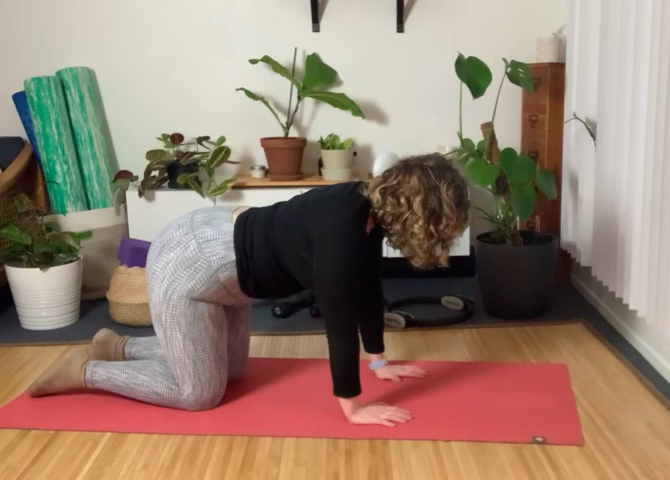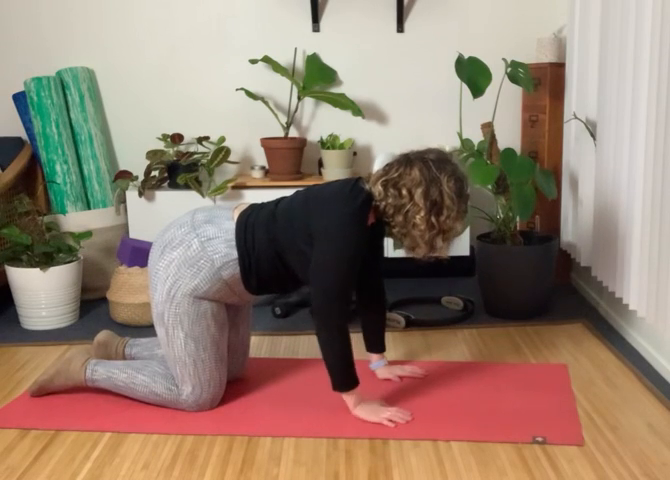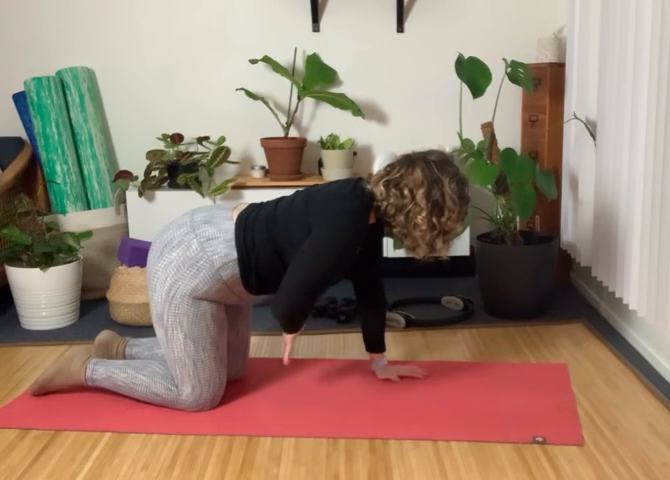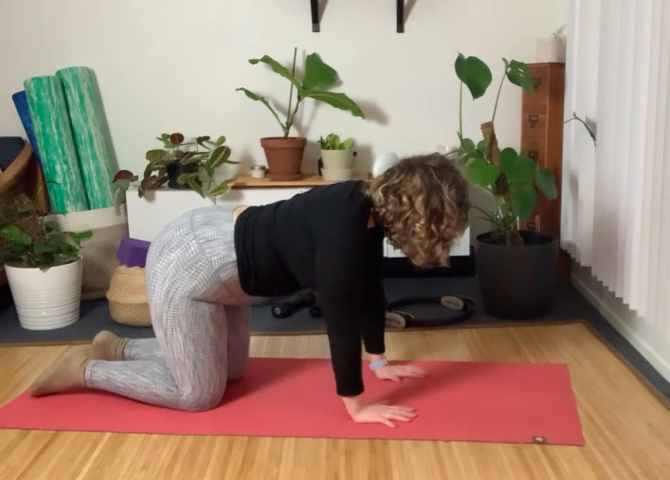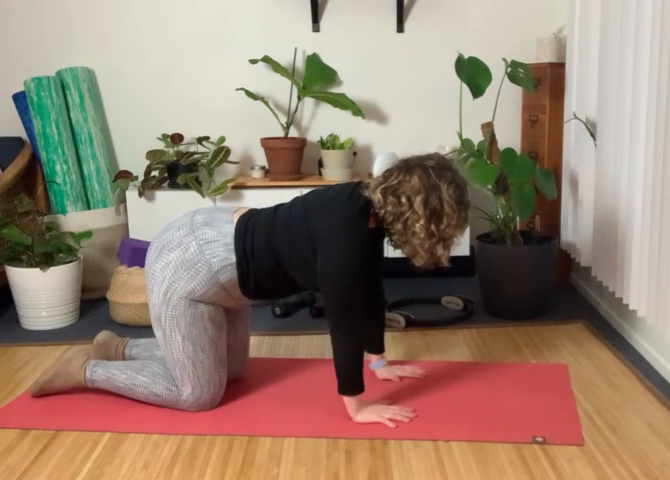
dt=1s
person 1, frame 1
left shoulder: (366, 209)
right shoulder: (342, 226)
left elbow: (367, 291)
right elbow: (339, 319)
left wrist: (379, 362)
right wrist: (353, 409)
left hip: (217, 247)
right hip: (188, 266)
left knee: (231, 368)
right knee: (200, 393)
left ankle: (116, 346)
right ankle: (83, 369)
person 1, frame 2
left shoulder: (368, 208)
right shoulder: (346, 221)
left elbow: (369, 288)
right elbow: (329, 317)
left wrist: (379, 362)
right wrist: (356, 402)
left hip: (219, 250)
right hip: (191, 265)
left knee: (231, 369)
right knee: (199, 394)
left ankle: (117, 348)
right ankle: (84, 368)
person 1, frame 3
left shoulder: (368, 207)
right shoulder: (347, 220)
left elbow: (369, 287)
right elbow: (289, 303)
left wrist: (378, 360)
right wrist: (293, 331)
left hip: (217, 248)
right hip: (190, 265)
left knee: (231, 369)
right knee: (199, 394)
left ankle: (117, 348)
right ankle: (84, 368)
person 1, frame 4
left shoulder: (368, 208)
right shoulder: (346, 225)
left elbow: (369, 291)
right elbow: (341, 317)
left wrist: (379, 362)
right wrist: (356, 407)
left hip: (217, 247)
right hip: (188, 266)
left knee: (231, 369)
right knee: (199, 394)
left ankle: (116, 348)
right ankle: (83, 369)
person 1, frame 5
left shoulder: (368, 208)
right shoulder: (347, 227)
left elbow: (369, 292)
right elbow: (343, 316)
left wrist: (379, 363)
right wrist: (357, 407)
left hip: (216, 245)
right hip: (188, 267)
left knee: (230, 369)
right knee: (200, 394)
left ankle: (117, 348)
right ankle: (83, 369)
